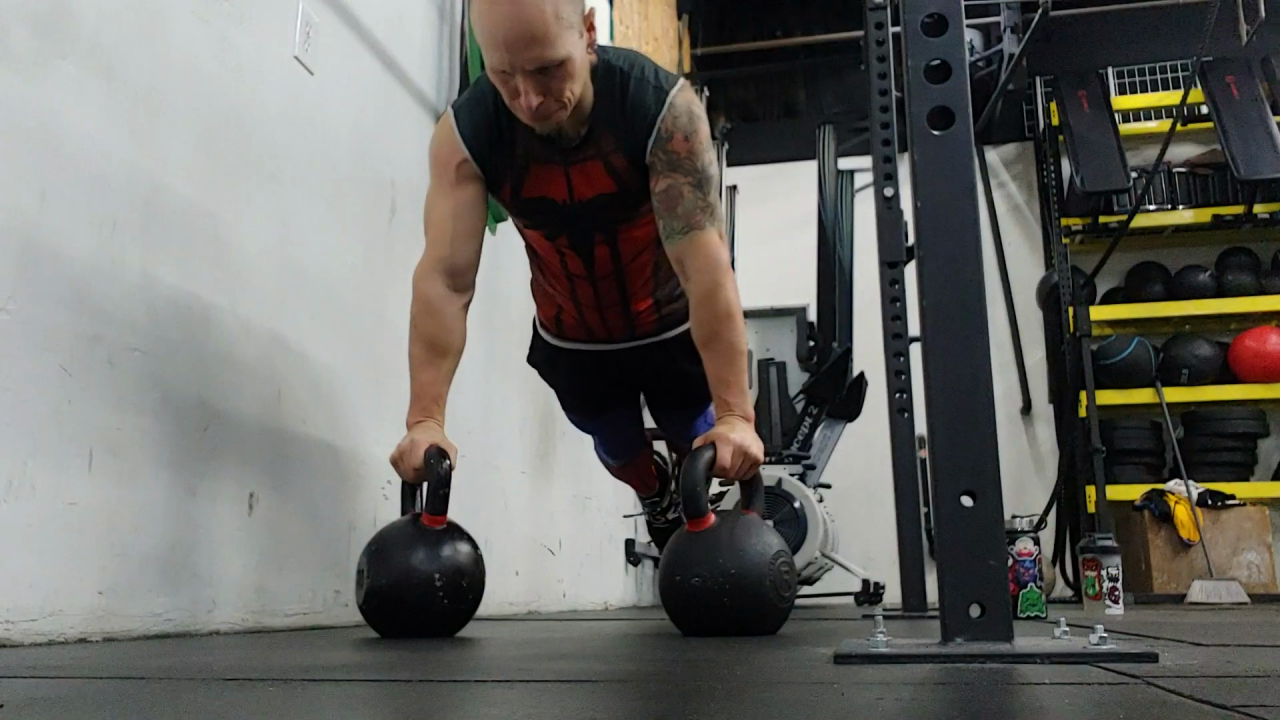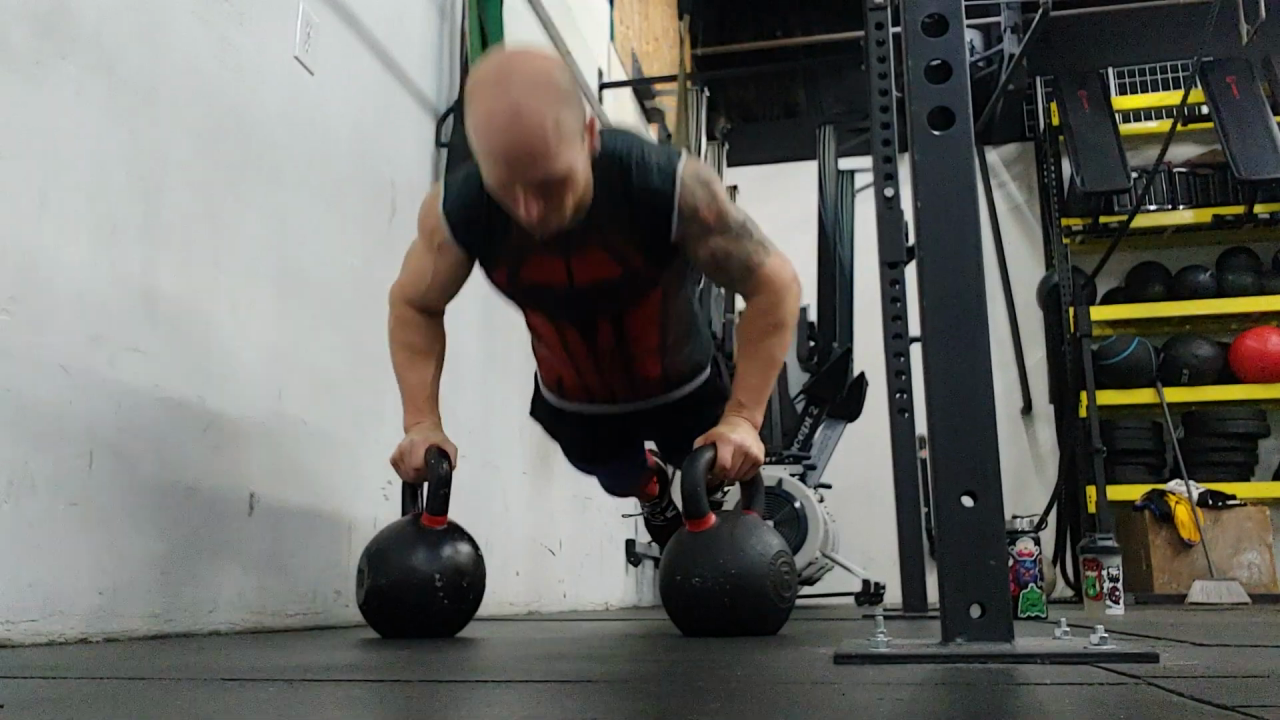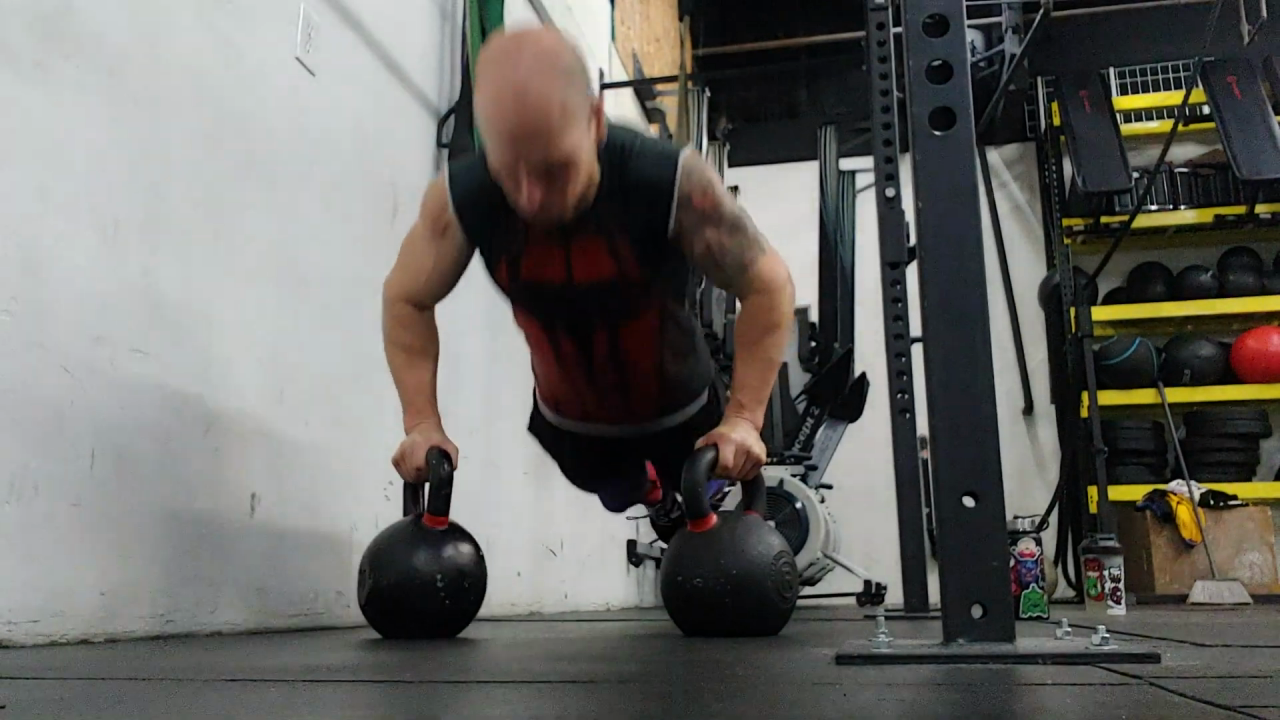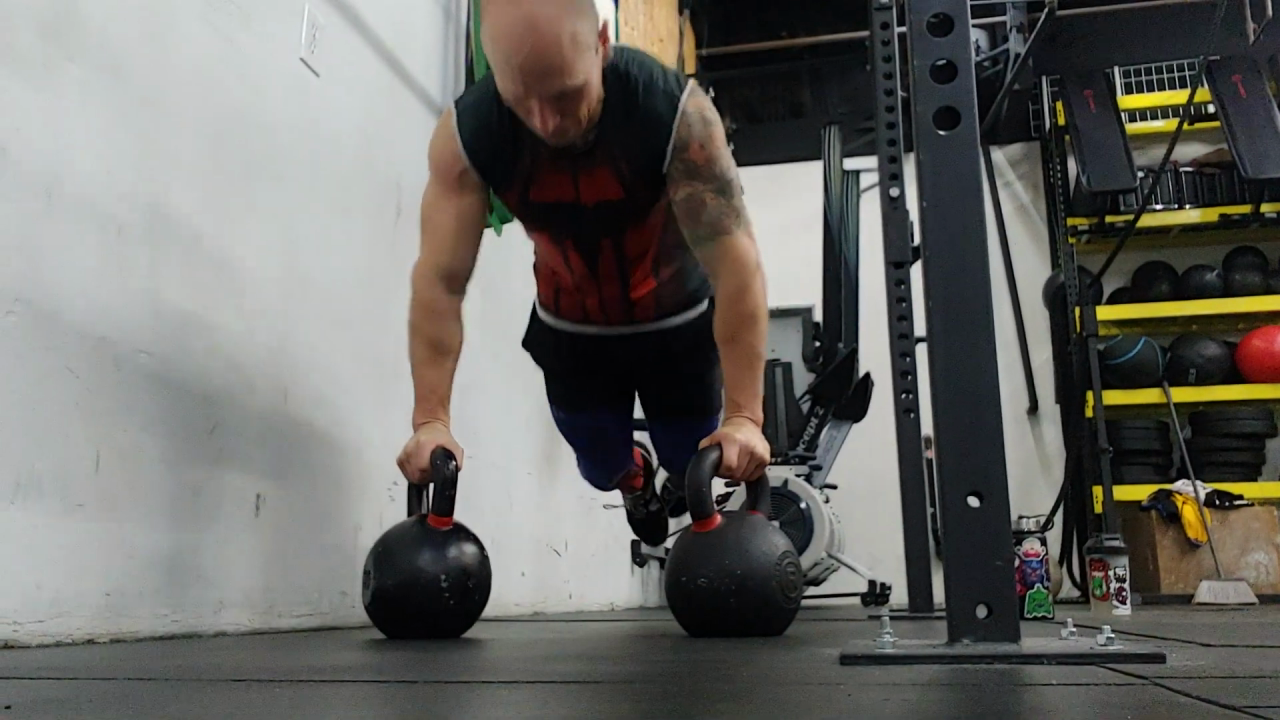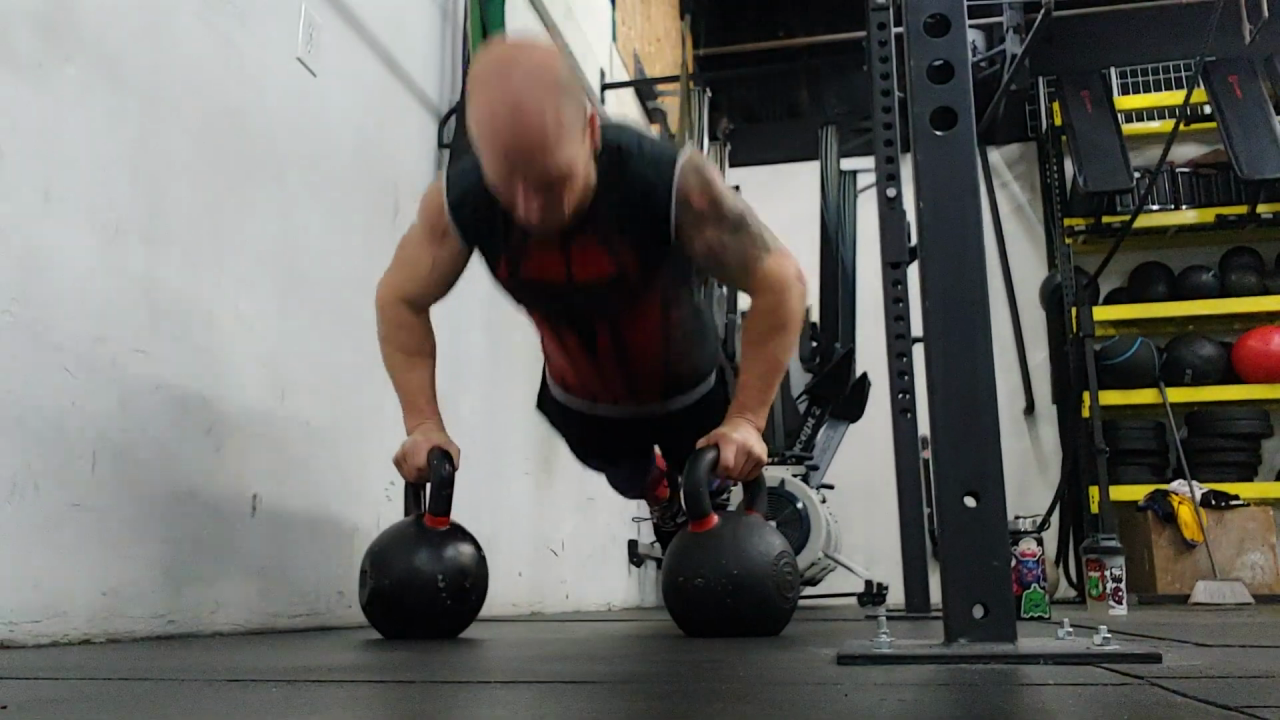
dt=1s
person 1, frame 1
left shoulder: (663, 107)
right shoulder: (466, 133)
left elbow: (704, 267)
right elbow: (445, 279)
left wrist: (736, 415)
right wrist: (425, 419)
left hip: (671, 327)
right hip: (571, 341)
left knee: (701, 450)
right knee: (618, 450)
right ankle: (657, 501)
person 1, frame 2
left shoulder: (670, 186)
right shoulder: (457, 211)
left elbow: (773, 285)
right elbow: (413, 304)
left wrist: (743, 418)
right wrist: (422, 423)
left hip: (679, 388)
right hip: (571, 403)
left knee: (714, 480)
right knee: (621, 483)
right ankle: (655, 498)
person 1, frame 3
left shoulder: (671, 182)
right shoulder: (460, 196)
left elbow: (767, 287)
right elbow: (407, 300)
left wrist: (746, 418)
right wrist: (422, 426)
left hip: (680, 413)
right hip: (568, 420)
right knee: (619, 495)
right ankle: (650, 494)
person 1, frame 4
left shoulder: (674, 111)
right shoulder: (466, 133)
left elbow: (735, 267)
right elbow: (441, 280)
left wrist: (744, 417)
right wrist: (430, 421)
left hip: (675, 322)
right hip: (571, 330)
left knee: (694, 472)
right knee: (603, 470)
left ankle: (678, 477)
right ankle: (634, 474)
person 1, frame 5
left shoulder: (670, 181)
right shoulder: (458, 201)
left elbow: (780, 285)
right elbow: (401, 300)
left wrist: (746, 421)
right wrist: (423, 425)
left hip: (687, 395)
right hip: (580, 404)
left knee: (709, 490)
right knee: (629, 482)
right ankle: (659, 494)
